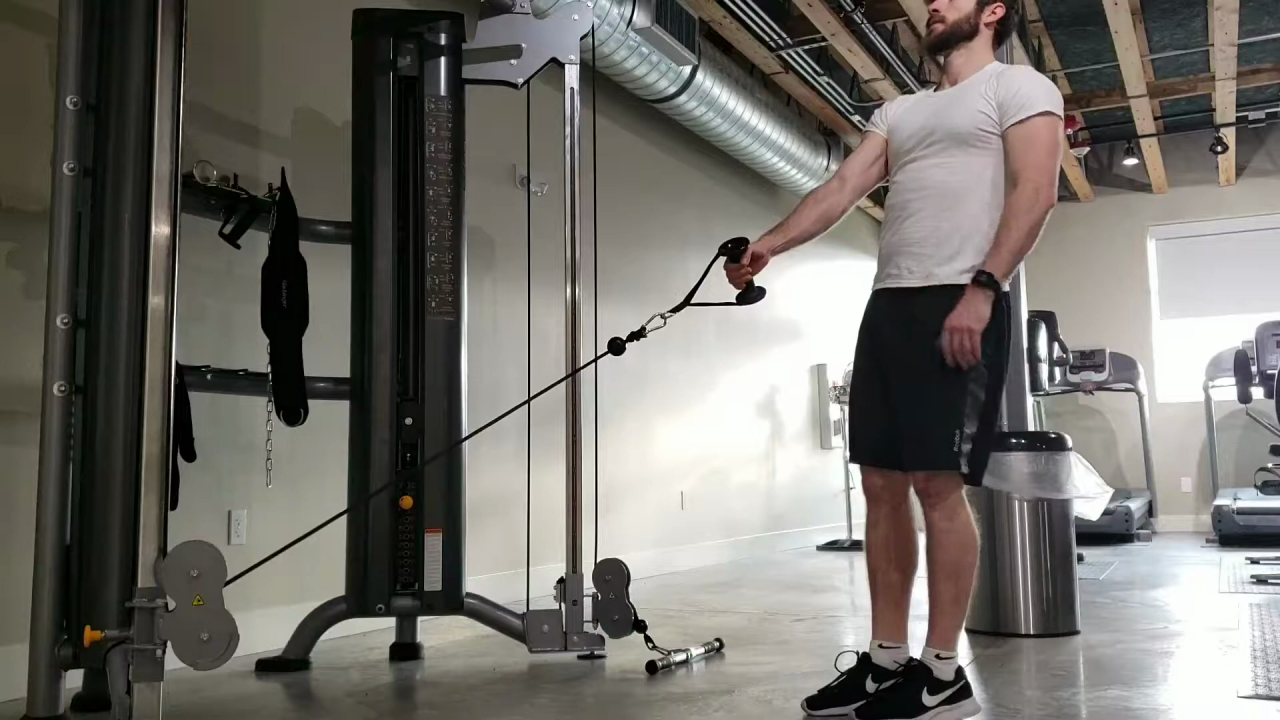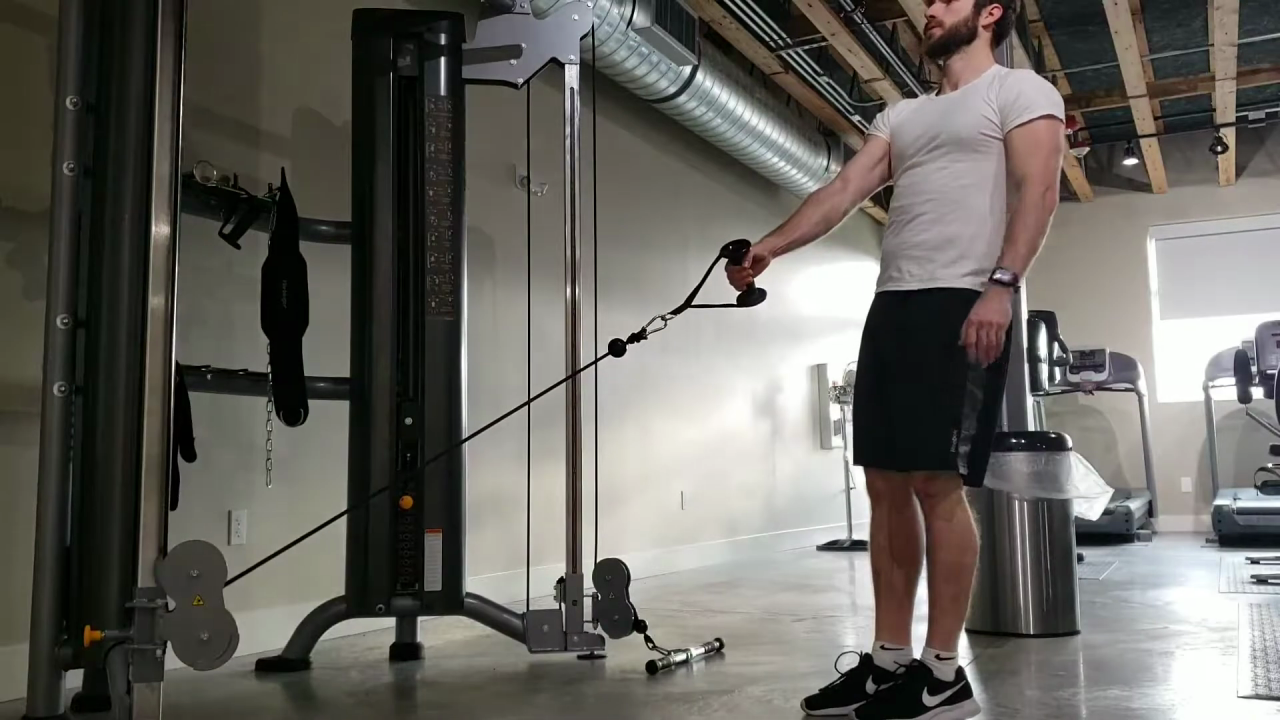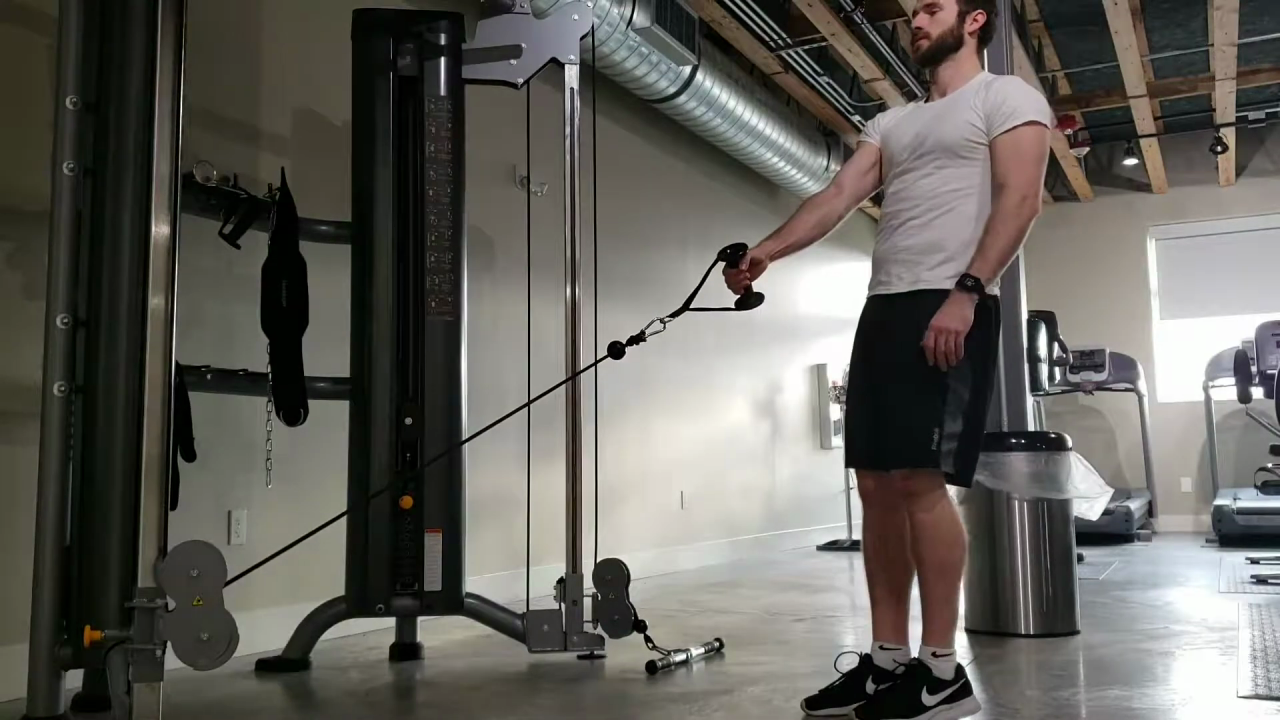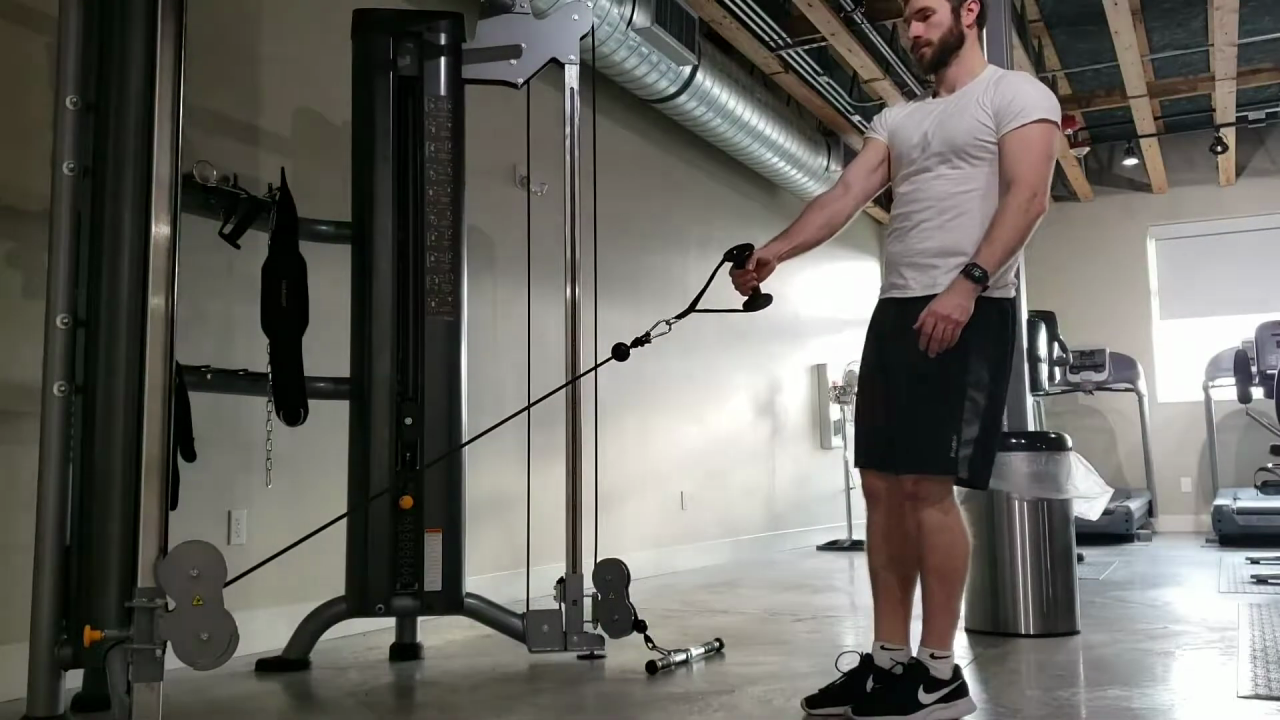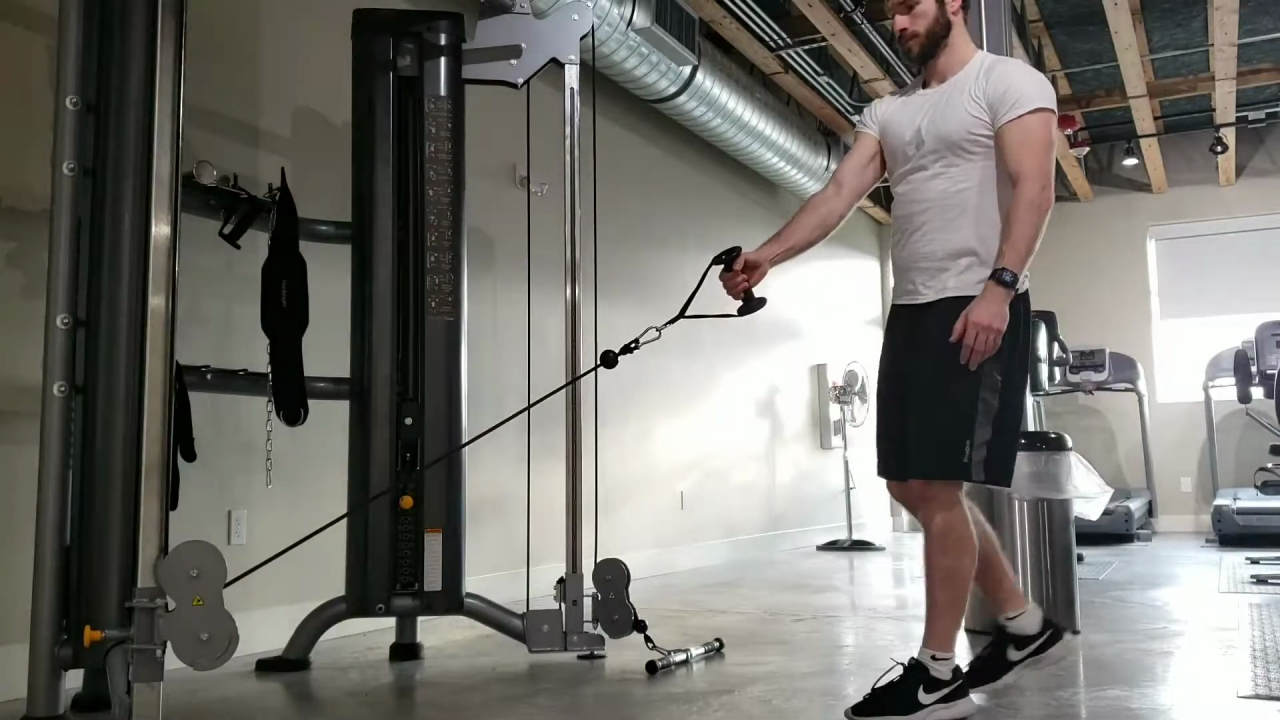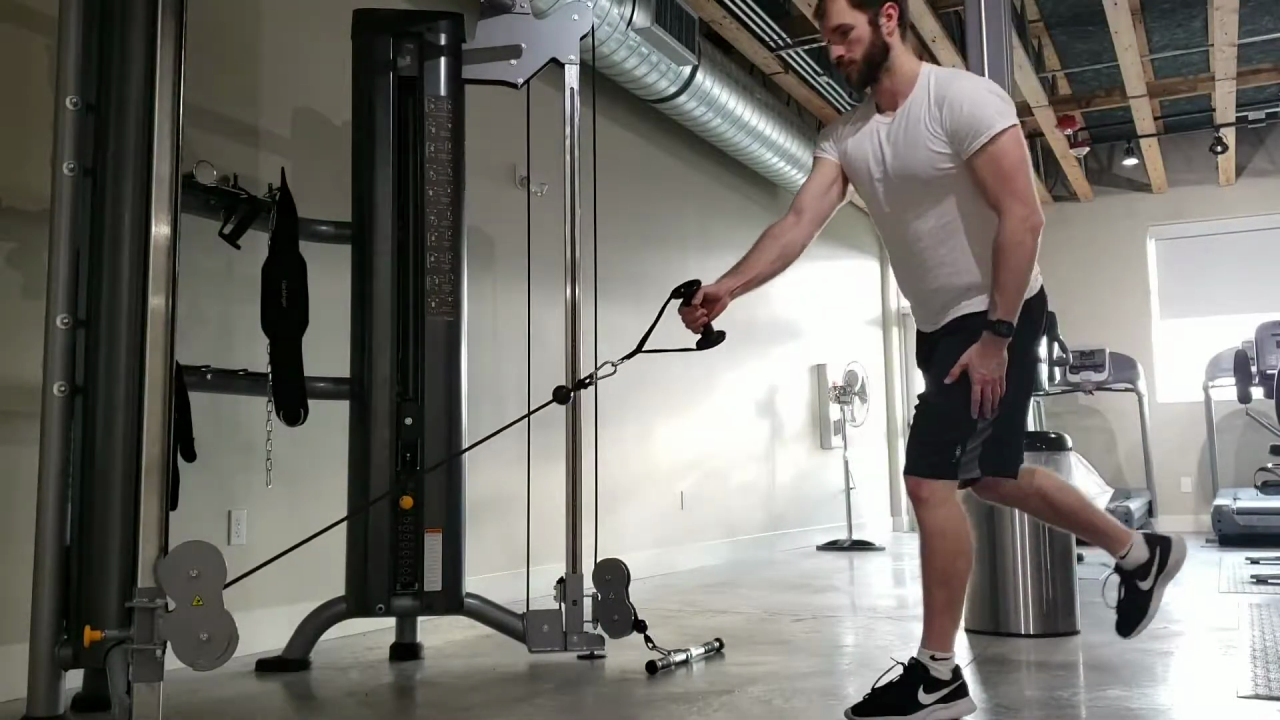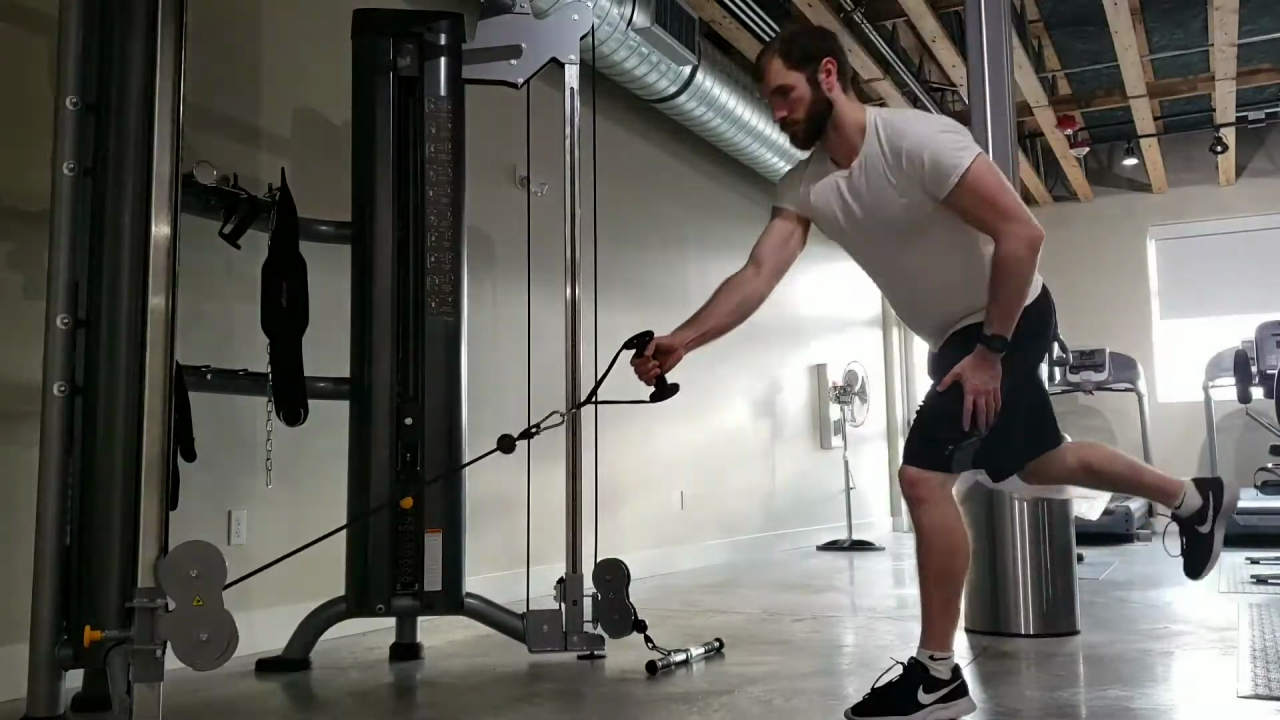
dt=0.5s
person 1, frame 1
left shoulder: (1018, 87)
right shoulder: (898, 111)
left elbow: (1035, 190)
right elbow: (842, 188)
left wrist: (982, 288)
right wrist: (768, 245)
left hip: (962, 306)
right hip: (889, 305)
left knee: (937, 484)
right knee: (882, 483)
right ankle: (887, 659)
person 1, frame 2
left shoulder: (1020, 90)
right shoulder: (901, 115)
left elbow: (1037, 191)
right elbow: (843, 190)
left wrist: (1000, 284)
right wrist: (769, 247)
left hip: (960, 305)
right hip: (891, 307)
left knee: (937, 484)
right knee: (886, 485)
right ankle: (889, 660)
person 1, frame 3
left shoulder: (1007, 97)
right shoulder: (892, 121)
left elbow: (1019, 201)
right elbow: (838, 196)
left wrist: (966, 293)
right wrist: (766, 251)
left hip: (952, 311)
right hip: (884, 310)
left knee: (917, 480)
right knee: (877, 484)
right ankle: (888, 661)
person 1, frame 4
left shoulder: (1016, 94)
right shoulder: (898, 118)
left elbow: (1027, 197)
right elbow: (846, 194)
left wrist: (969, 282)
right wrist: (774, 251)
left hip: (967, 311)
right hip: (895, 312)
left knee: (926, 485)
right knee: (882, 485)
right ankle: (889, 659)
person 1, frame 5
left shoulder: (1010, 81)
right shoulder: (889, 109)
left elbow: (1036, 188)
right elbow: (839, 195)
left wrist: (999, 287)
right wrist: (766, 256)
left hip: (979, 310)
right hip: (910, 313)
left knee: (939, 485)
right knee: (914, 486)
right ankle: (1021, 623)
person 1, frame 6
left shoulder: (963, 99)
right shoulder: (845, 135)
left elbow: (1023, 216)
right elbow: (800, 220)
left wrist: (997, 334)
right wrist: (727, 288)
left hip: (993, 319)
right hip: (937, 326)
left knee: (931, 480)
right knee: (989, 475)
right ankle: (1140, 554)
person 1, frame 7
left shoulder: (916, 140)
right shoulder: (803, 188)
left elbow: (1021, 233)
right elbow: (756, 276)
left wrist: (991, 350)
right wrist: (681, 340)
left hip: (1007, 319)
right hip: (956, 334)
left knee: (923, 476)
right knee: (1042, 463)
right ankle: (1195, 499)
